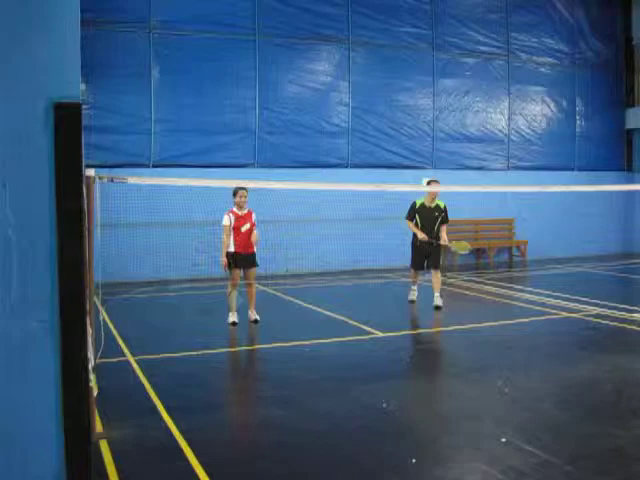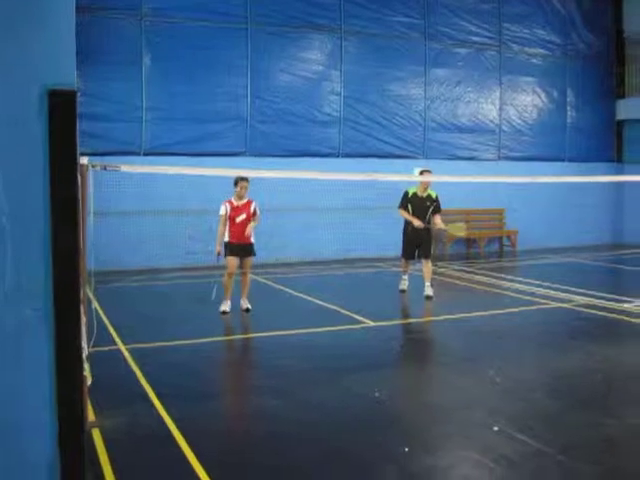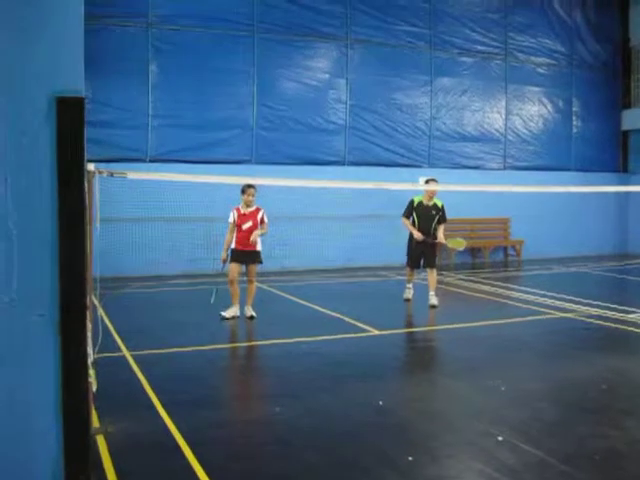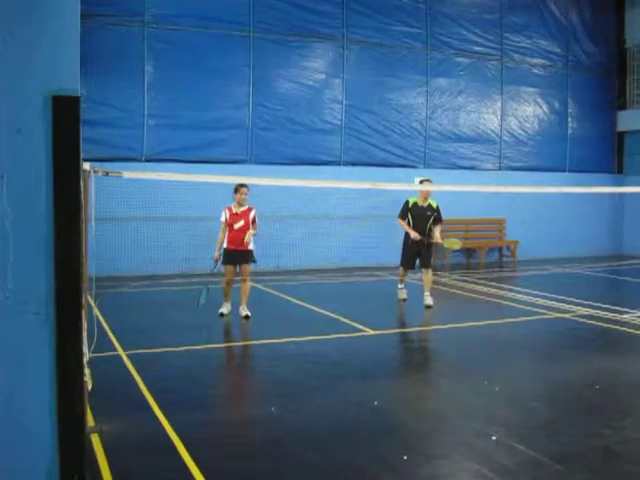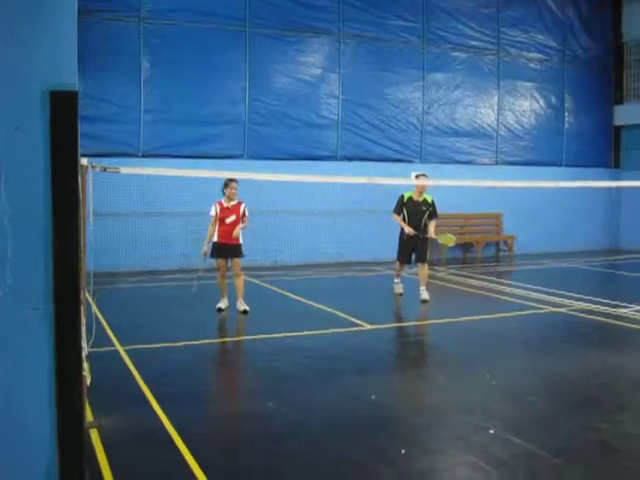
dt=0.4s
person 1, frame 1
left shoulder: (251, 214)
right shoulder: (229, 215)
right elbow: (226, 236)
left wrist: (255, 234)
right wrist: (224, 256)
left hip: (250, 253)
right hip: (235, 253)
left knee: (251, 283)
right knee: (233, 283)
left ankle: (252, 311)
right ankle: (233, 313)
person 1, frame 2
left shoulder: (252, 204)
right shoulder: (227, 205)
left elbow: (256, 221)
right elbow: (222, 225)
left wrist: (252, 226)
right wrist: (218, 244)
left hip: (247, 243)
right hip: (231, 243)
left knee: (245, 272)
right knee: (230, 272)
left ankle: (244, 300)
right ankle: (226, 301)
person 1, frame 3
left shoulder: (260, 212)
right shoulder: (235, 212)
left elbow: (265, 229)
right elbow: (230, 233)
left wrist: (258, 233)
right wrist: (224, 251)
left hip: (253, 250)
right hip: (237, 250)
left knee: (251, 279)
right knee: (232, 278)
left ankle: (249, 308)
right ankle: (235, 308)
person 1, frame 4
left shoulder: (251, 211)
right shoulder: (227, 211)
left elbow: (255, 229)
right elbow: (222, 232)
left wrist: (251, 233)
right wrist: (217, 250)
left hip: (246, 249)
right hip: (229, 249)
left knee: (245, 278)
right knee: (228, 279)
left ankle: (243, 307)
right ankle: (226, 304)
person 1, frame 5
left shoulder: (241, 205)
right shoulder: (217, 206)
left elbow: (245, 222)
right elbow: (212, 226)
left wrist: (240, 227)
right wrist: (206, 244)
left hip: (236, 244)
right hip: (220, 243)
left knee: (238, 273)
right knee: (222, 273)
left ankle: (240, 302)
right ankle: (223, 300)
person 2, frame 1
left shoulder: (442, 206)
right shoulder: (416, 204)
left elbow: (444, 224)
right elbow: (409, 221)
left wrist: (443, 234)
right wrist: (418, 232)
left hip: (435, 242)
right hip: (419, 242)
left knee: (435, 269)
right knee: (415, 268)
left ankle: (437, 297)
right ankle: (413, 289)
person 2, frame 2
left shoulder: (433, 196)
right shoulder: (408, 193)
left elbow: (436, 213)
right elbow: (401, 210)
left wrist: (438, 221)
right wrist: (414, 220)
left hip: (425, 232)
right hip: (410, 231)
left knee: (426, 259)
right knee: (406, 257)
left ankle: (428, 286)
right ankle: (404, 278)
person 2, frame 3
left shoulder: (439, 205)
right shoulder: (414, 202)
left elbow: (441, 223)
right elbow: (405, 218)
left wrist: (440, 234)
right wrist: (414, 231)
left hip: (431, 241)
right hip: (415, 240)
left knee: (431, 268)
right knee: (411, 266)
left ankle: (432, 295)
right ankle: (409, 287)
person 2, frame 4
left shoulder: (434, 206)
right shoulder: (409, 203)
left elbow: (437, 223)
right elbow: (401, 220)
left wrist: (436, 233)
right wrist: (411, 231)
left hip: (427, 241)
right hip: (411, 240)
left knee: (427, 268)
right knee: (405, 266)
left ankle: (427, 295)
right ankle: (401, 287)
person 2, frame 5
left shoulder: (429, 201)
right shoulder: (404, 197)
left elbow: (433, 218)
right elbow: (396, 215)
left wrist: (431, 229)
right wrist: (405, 226)
left hip: (422, 236)
right hip: (407, 235)
left knee: (422, 262)
right knee: (401, 261)
left ankle: (423, 290)
right ankle: (397, 282)
